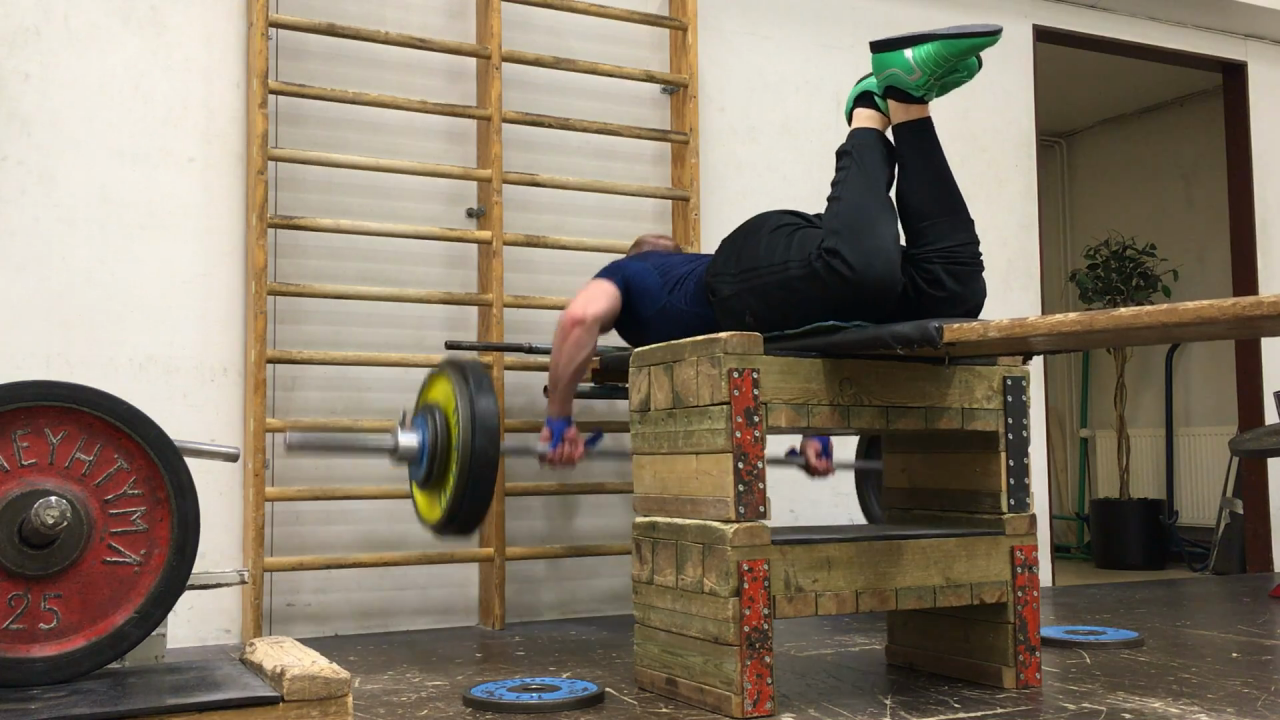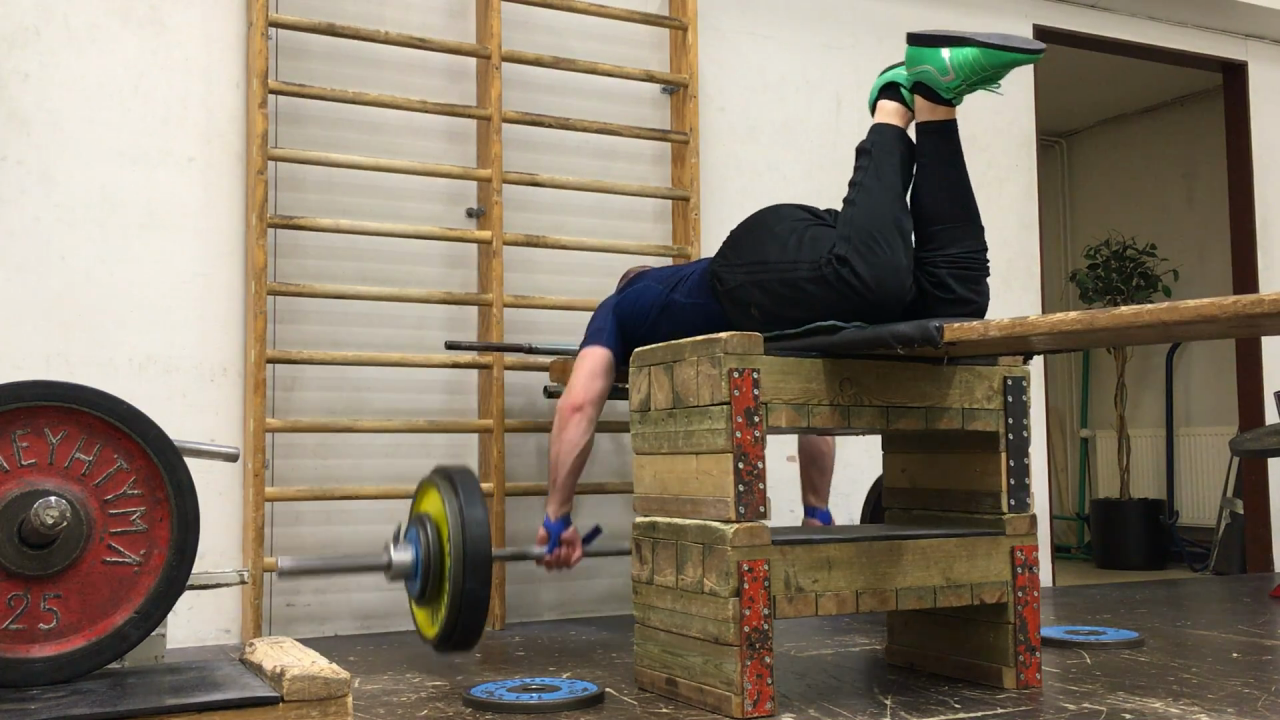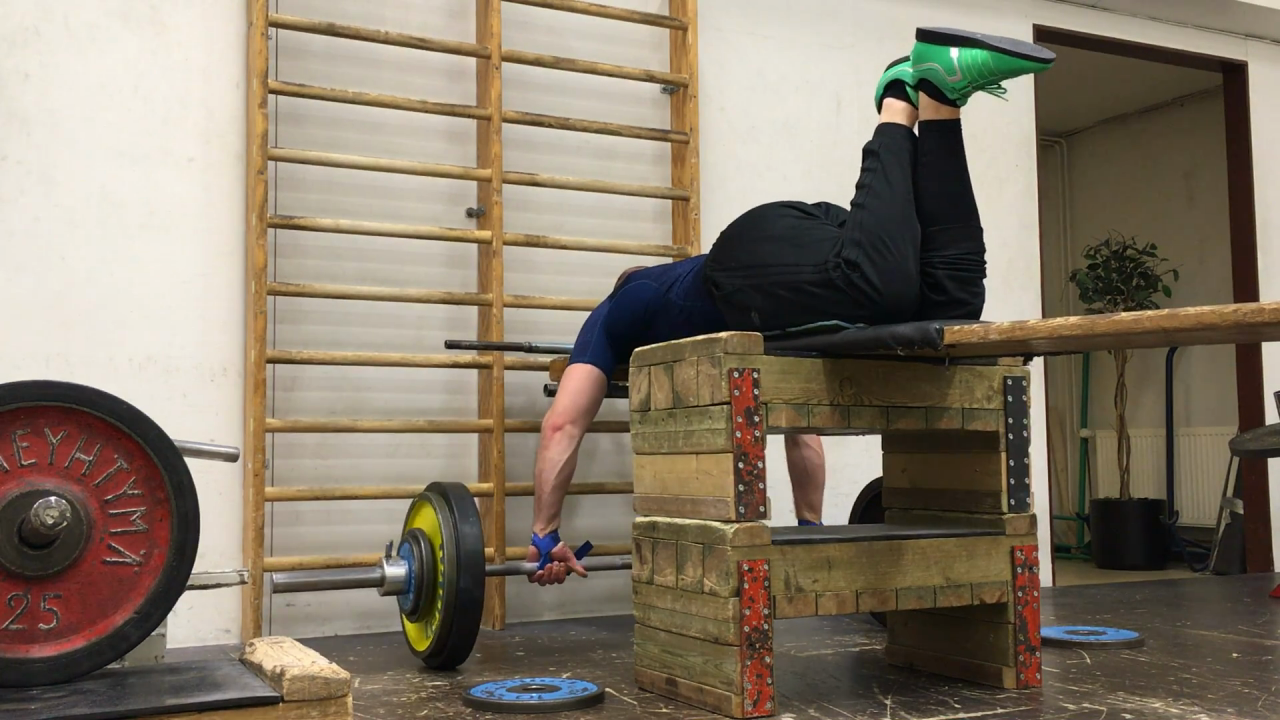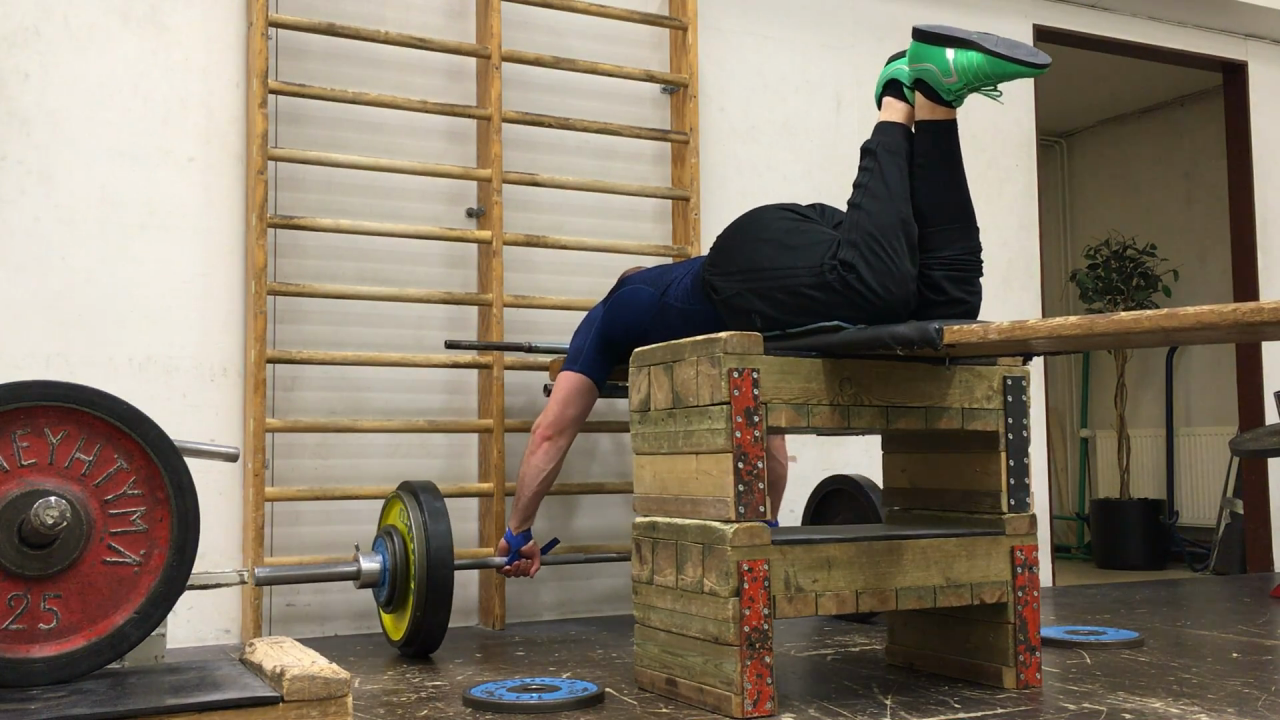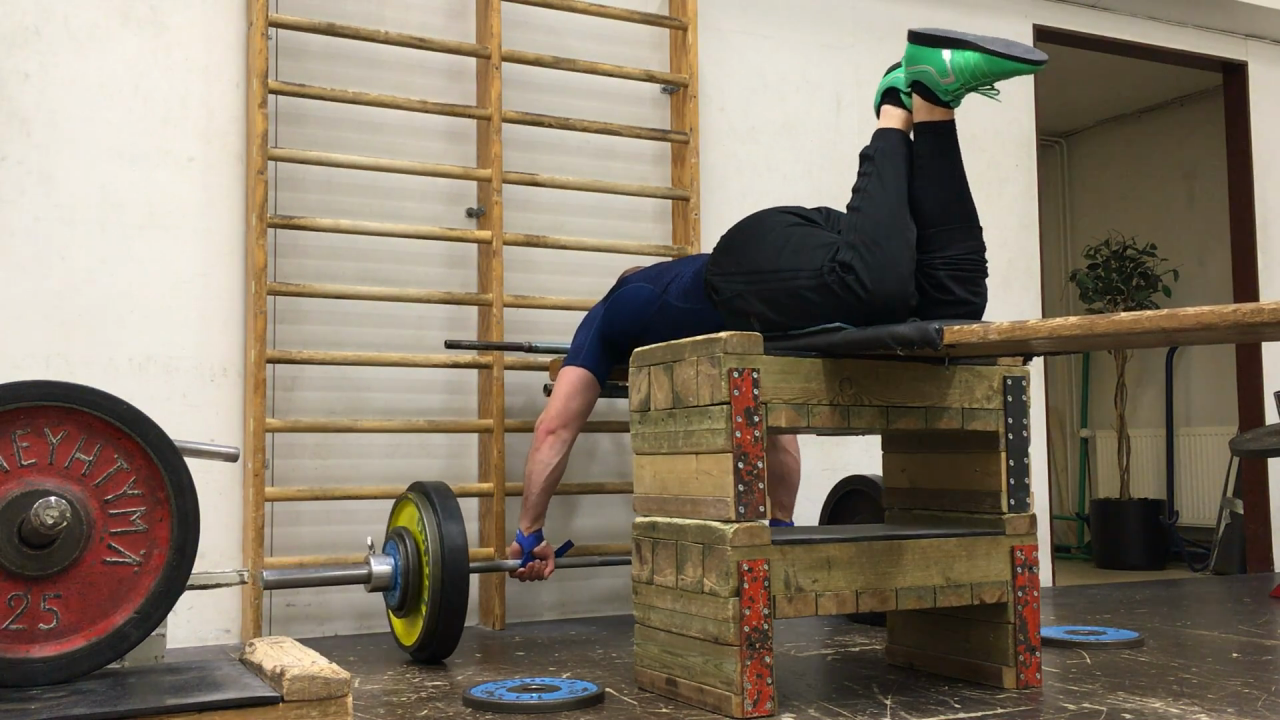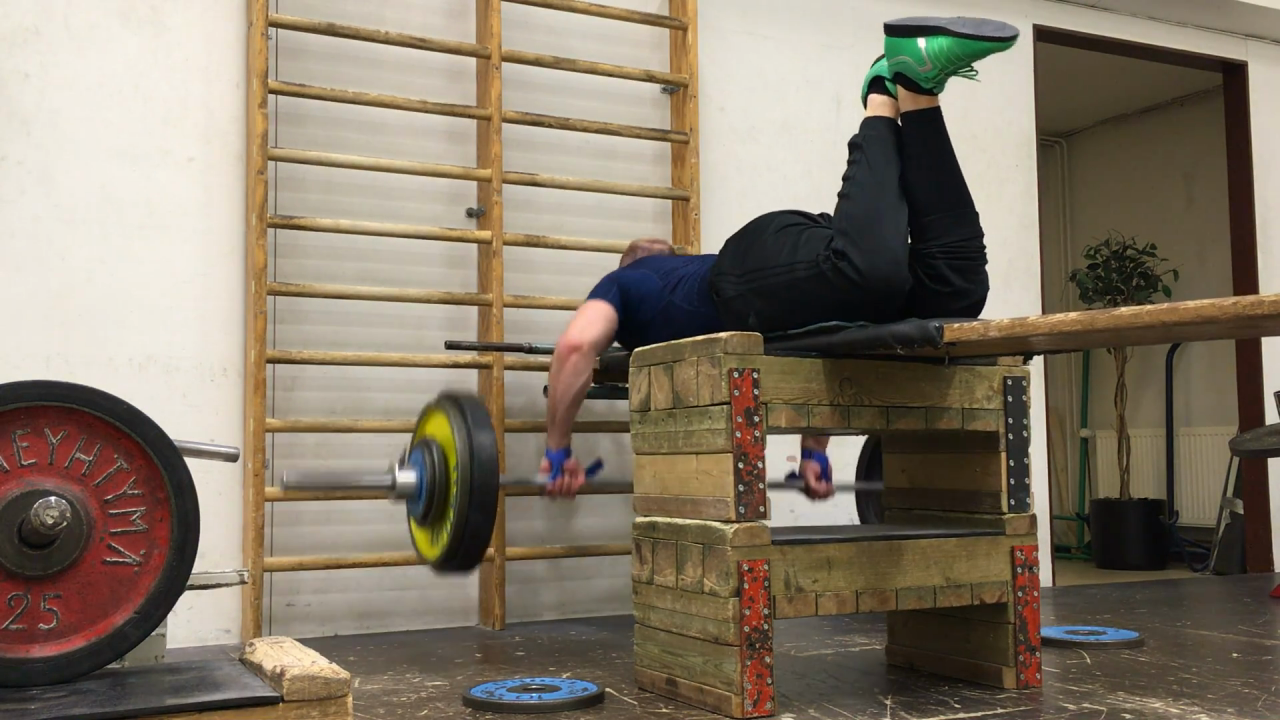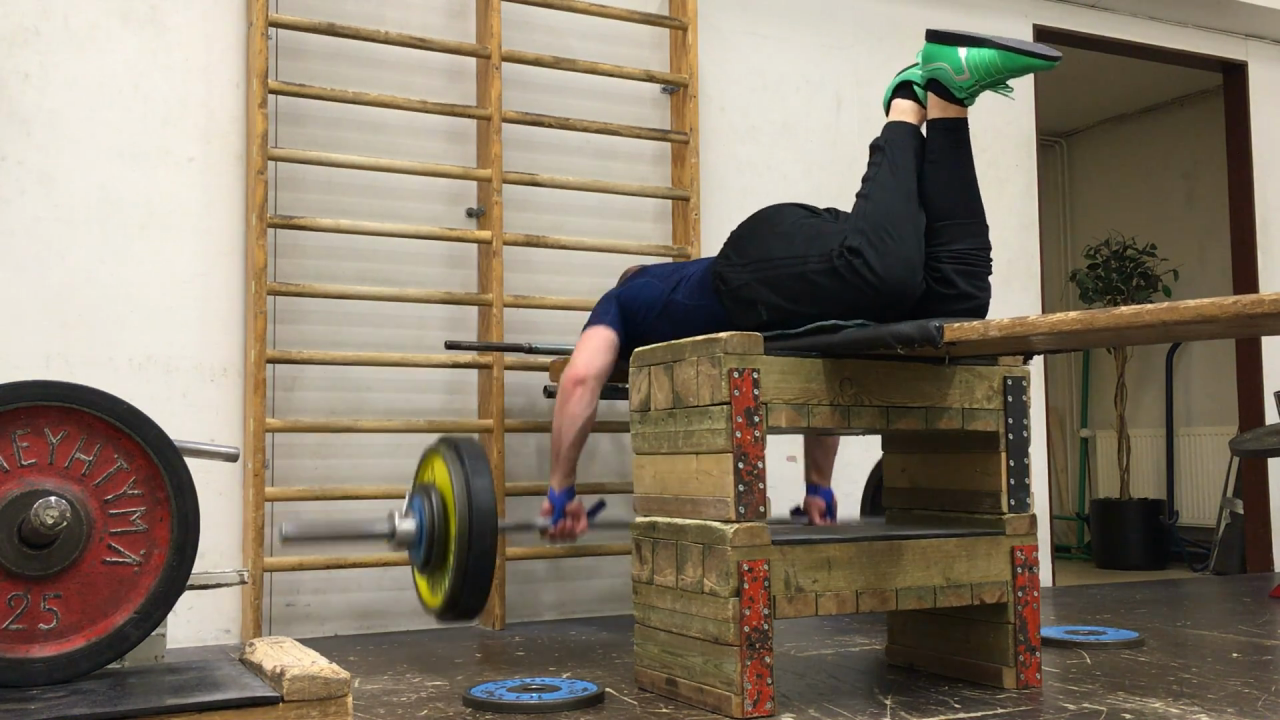
dt=0.7s
person 1, frame 1
left shoulder: (629, 274)
left elbow: (582, 317)
left wrist: (559, 419)
right wrist: (816, 429)
left hip: (754, 274)
right knee: (954, 285)
left ankle: (869, 114)
person 1, frame 2
left shoulder: (619, 312)
left elbow: (578, 407)
left wrist: (557, 520)
right wrist: (816, 509)
left hip: (762, 265)
left knee: (887, 279)
right knee: (955, 297)
left ankle: (893, 106)
right ankle: (930, 95)
person 1, frame 3
left shoulder: (614, 316)
left elbow: (563, 424)
right elbow: (800, 425)
left wrist: (546, 535)
right wrist: (811, 525)
left hip: (760, 260)
left knee: (881, 284)
right knee: (952, 302)
left ankle: (899, 106)
right ankle: (935, 93)
person 1, frame 4
left shoulder: (610, 318)
right shoulder: (685, 299)
left elbow: (552, 432)
right elbow: (767, 432)
left wrist: (518, 534)
right wrist: (769, 526)
left hip: (755, 263)
right hip: (806, 242)
left knee: (880, 286)
right knee: (949, 303)
left ankle: (898, 106)
right ankle: (930, 95)
person 1, frame 5
left shoulder: (610, 318)
right shoulder: (732, 338)
left elbow: (555, 427)
left wrist: (530, 535)
right wrist: (782, 526)
left hip: (755, 268)
left knee: (874, 285)
right knee: (955, 299)
left ankle: (896, 111)
right ankle: (928, 96)
person 1, frame 6
left shoulder: (621, 286)
left elbow: (575, 346)
left wrist: (558, 453)
right wrist: (814, 452)
left hip: (756, 276)
left knee: (870, 270)
right knee: (958, 287)
left ankle: (882, 100)
right ankle: (913, 89)
person 1, frame 7
left shoulder: (622, 305)
left elbow: (581, 380)
left wrist: (560, 492)
right wrist: (819, 490)
left hip: (767, 261)
left knee: (919, 283)
right knee: (958, 295)
left ankle: (909, 101)
right ankle: (942, 93)
